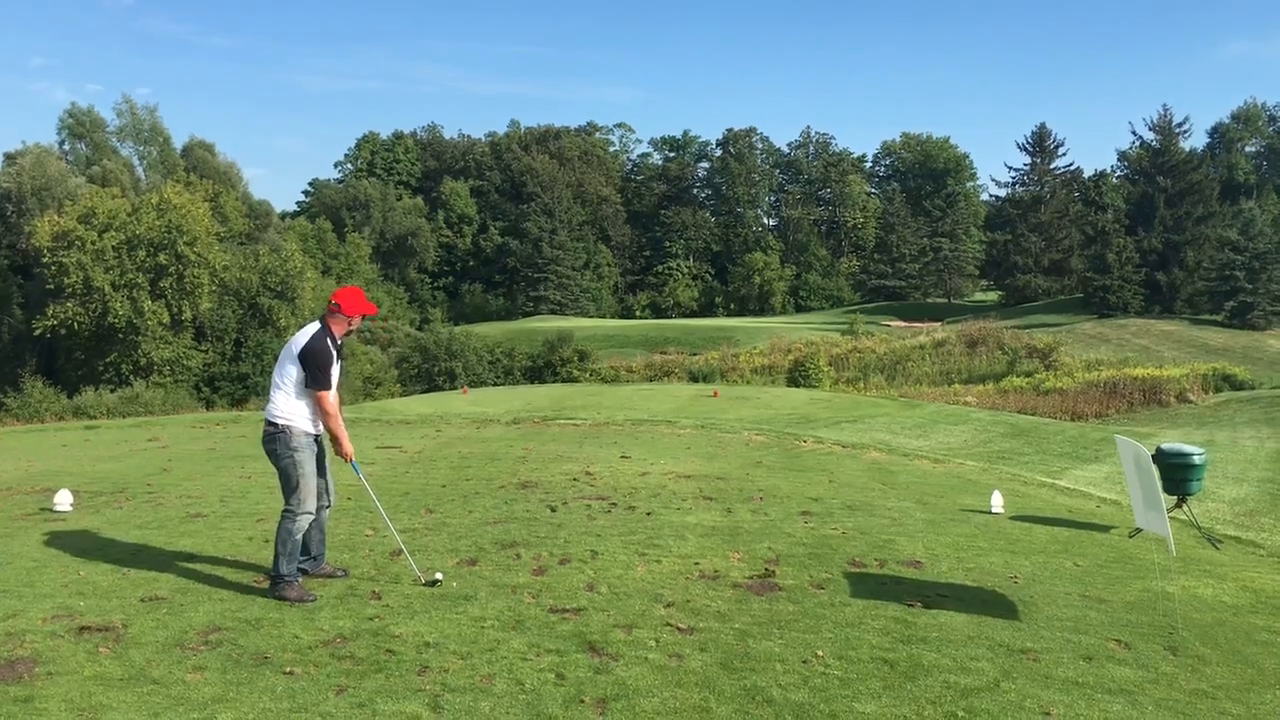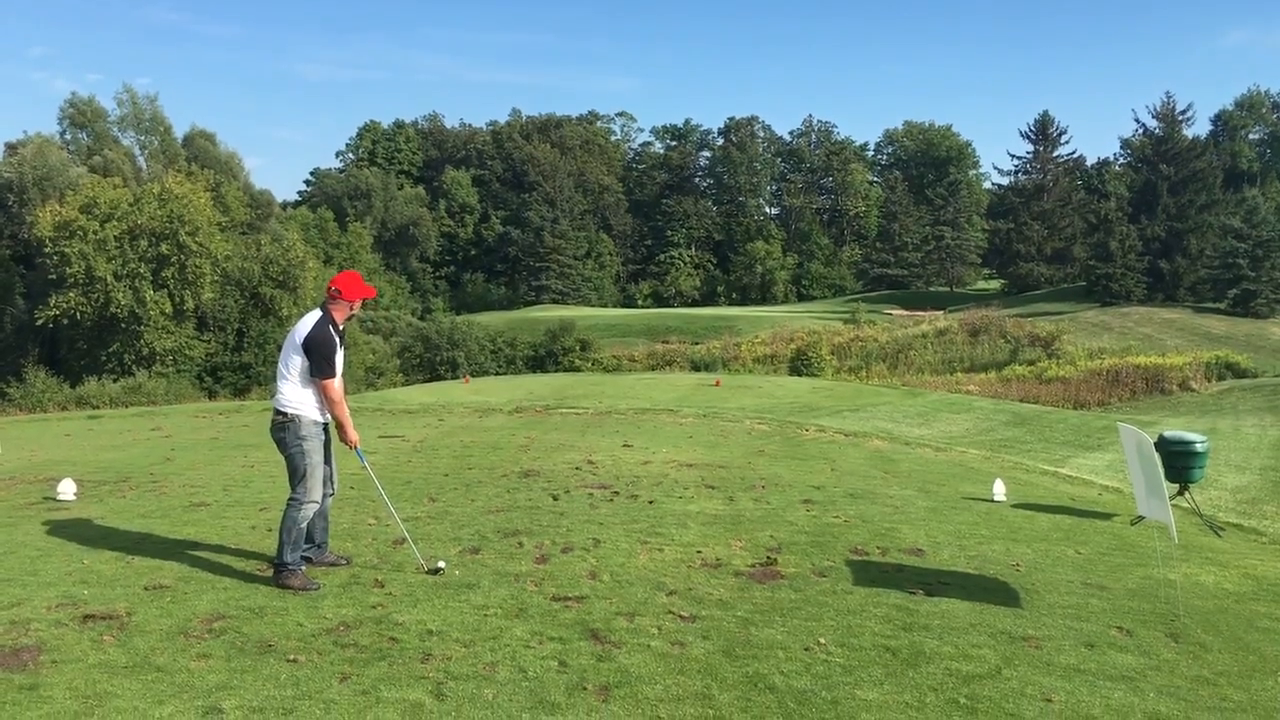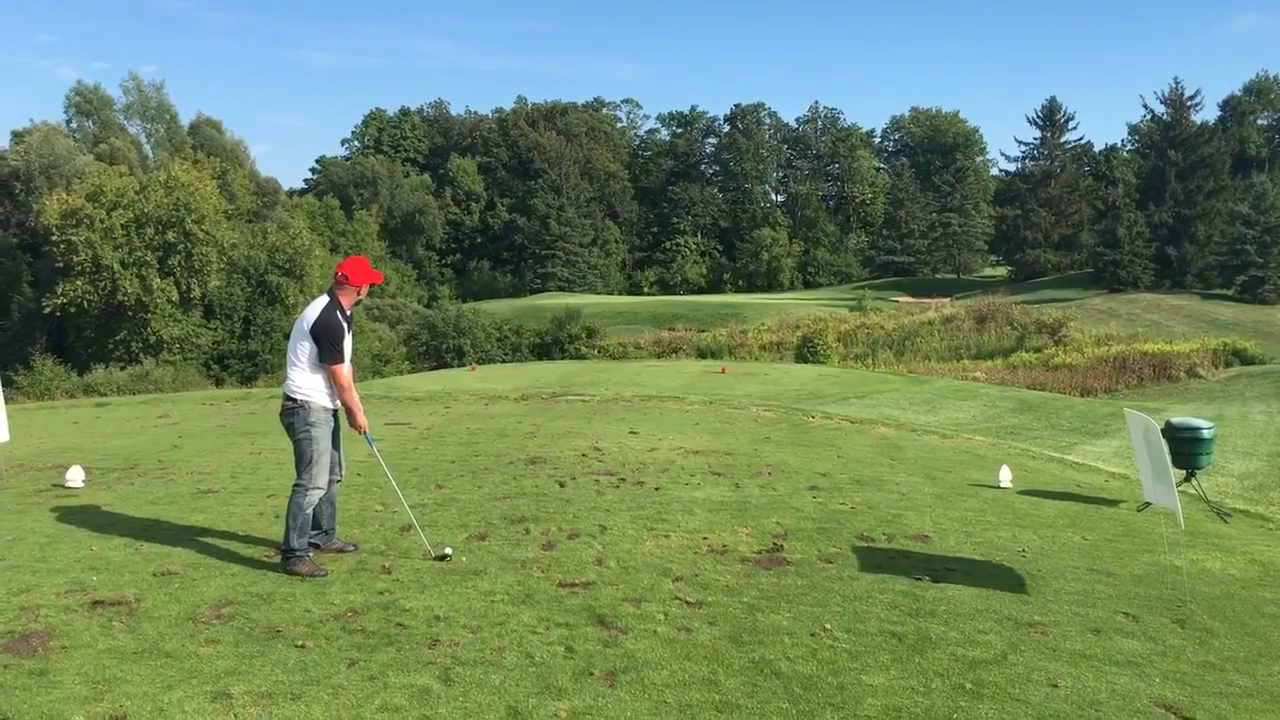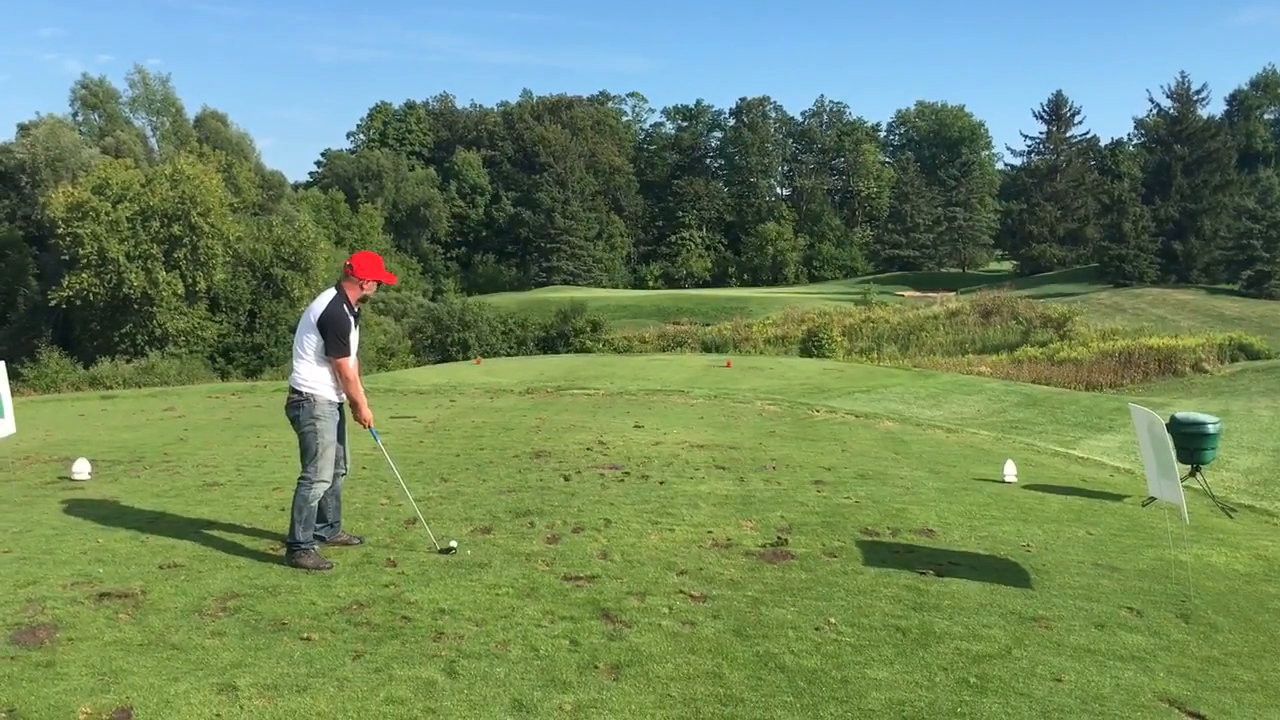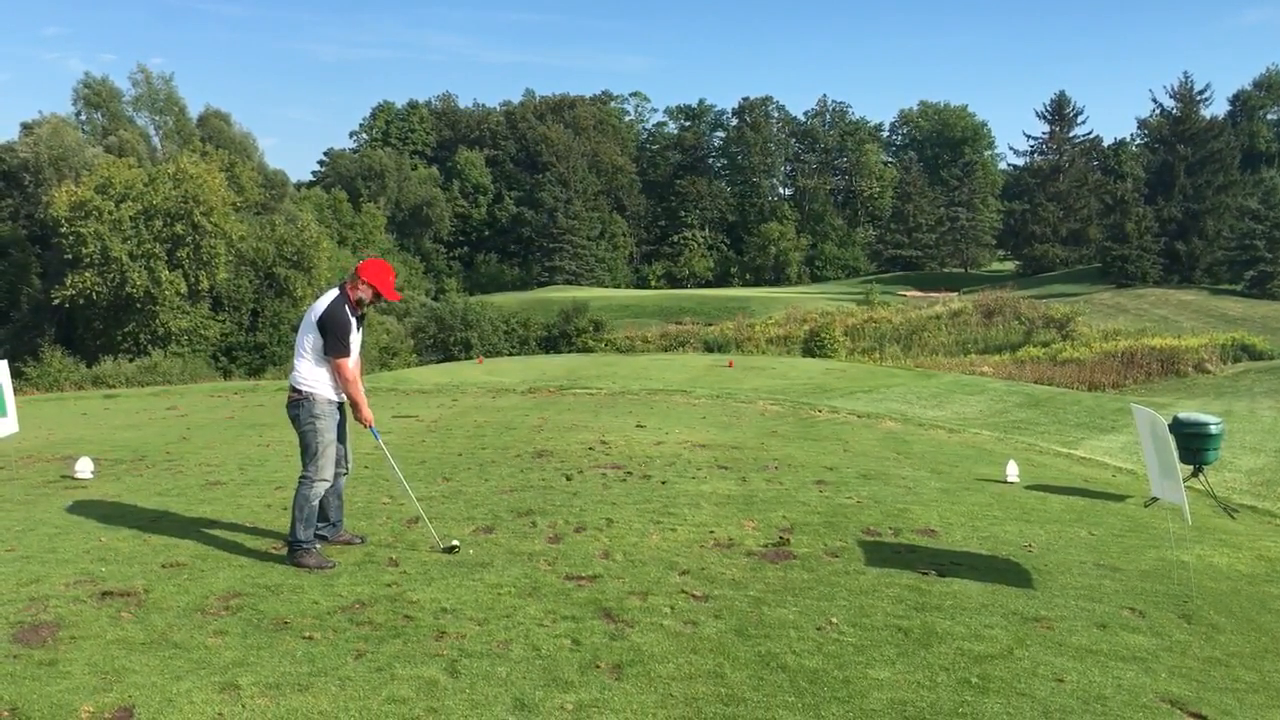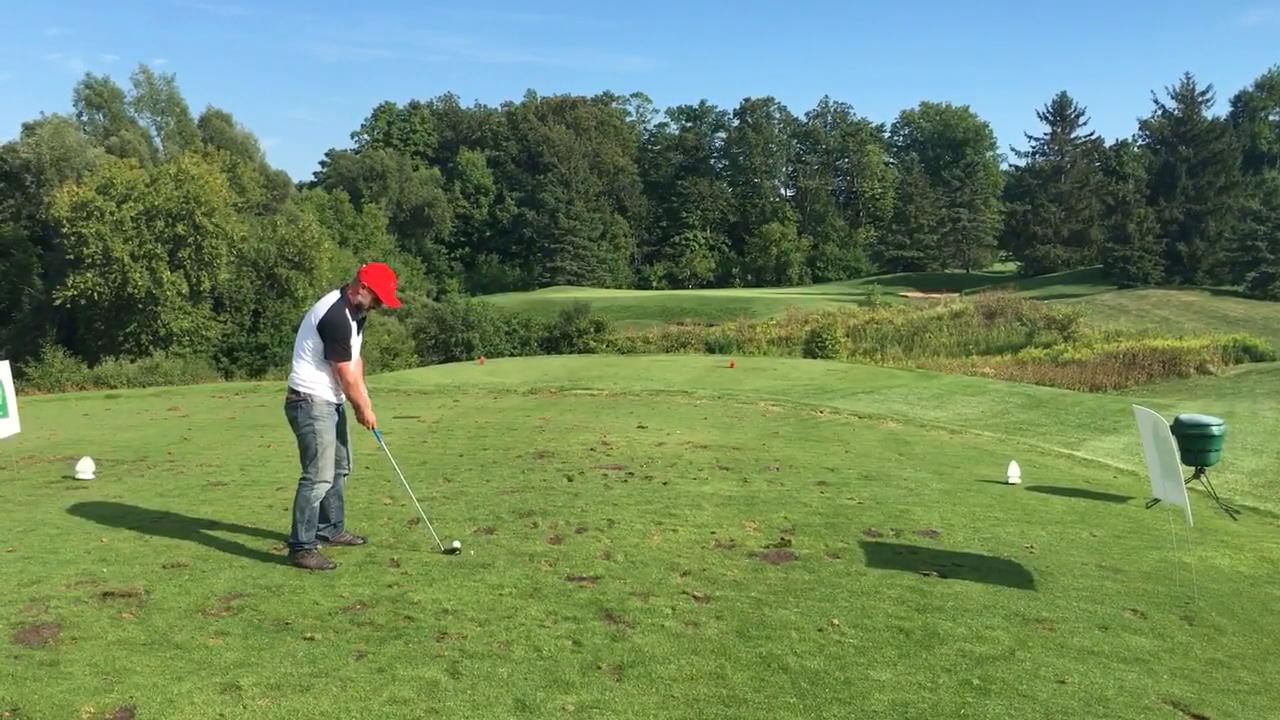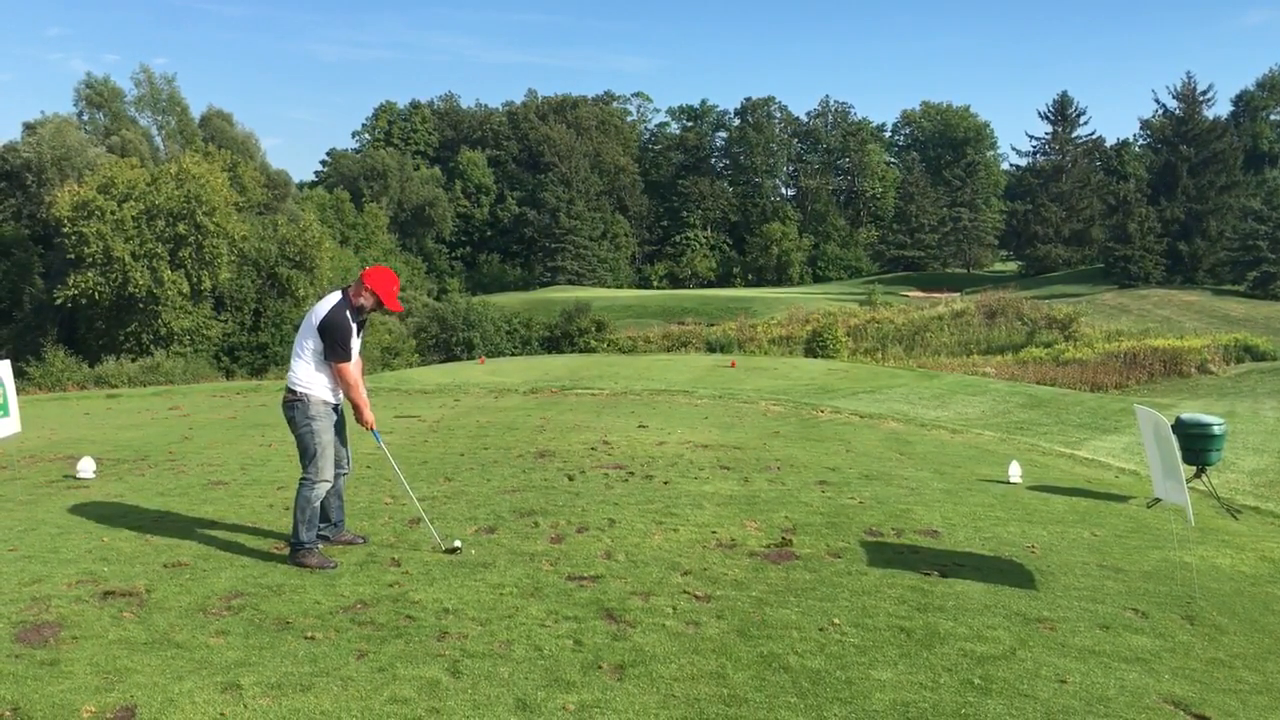
dt=0.4s
person 1, frame 1
left shoulder: (331, 341)
right shoulder: (317, 346)
left elbow: (331, 393)
right elbow: (324, 404)
left wrist: (340, 433)
right wrist: (342, 440)
left hip: (308, 432)
right hip: (288, 433)
left knee: (321, 499)
right knee: (301, 507)
left ankle: (311, 561)
right ankle: (283, 581)
person 1, frame 2
left shoulder: (328, 326)
right shoulder: (320, 334)
left elbow: (335, 381)
right elbow: (329, 391)
left wrist: (345, 420)
right wrist: (346, 427)
left hip: (313, 421)
right hip: (298, 422)
left knee: (324, 488)
right knee: (307, 496)
left ankle: (314, 550)
right ankle: (286, 569)
person 1, frame 3
left shoulder: (336, 312)
right shoulder: (328, 320)
left elbow: (344, 367)
right elbow: (338, 376)
left wrist: (354, 404)
right wrist: (355, 412)
left hip: (323, 407)
right hip: (308, 408)
left knee: (331, 475)
right knee: (312, 482)
left ankle: (321, 536)
right ankle: (293, 555)
person 1, frame 4
left shoulder: (345, 306)
right shoulder: (335, 313)
left elbow: (350, 361)
right elbow: (344, 370)
left wrist: (360, 400)
right wrist: (361, 406)
left hip: (328, 400)
right hip: (313, 402)
left knee: (336, 469)
right knee: (317, 475)
left ankle: (327, 530)
right ankle: (299, 548)
person 1, frame 5
left shoulder: (353, 308)
right shoulder: (335, 313)
left elbow: (353, 359)
right elbow: (343, 371)
left wrist: (360, 398)
right wrist: (361, 406)
left hip: (330, 400)
right hip: (313, 401)
left knee: (338, 468)
right knee: (318, 474)
left ankle: (329, 529)
right ankle: (300, 547)
person 1, frame 6
left shoulder: (354, 310)
right shoulder: (336, 316)
left elbow: (354, 359)
right elbow: (344, 374)
left wrist: (364, 399)
right wrist: (363, 408)
left hip: (330, 401)
right hip: (311, 402)
left knee: (339, 468)
right knee: (318, 475)
left ankle: (330, 529)
right ankle: (301, 548)
person 1, frame 7
left shoulder: (354, 310)
right shoulder: (337, 317)
left elbow: (354, 359)
right elbow: (344, 375)
left wrist: (363, 398)
right wrist: (362, 409)
left hip: (328, 400)
right hip: (308, 401)
left knee: (338, 467)
right knee: (318, 475)
left ankle: (331, 529)
right ankle: (302, 548)
